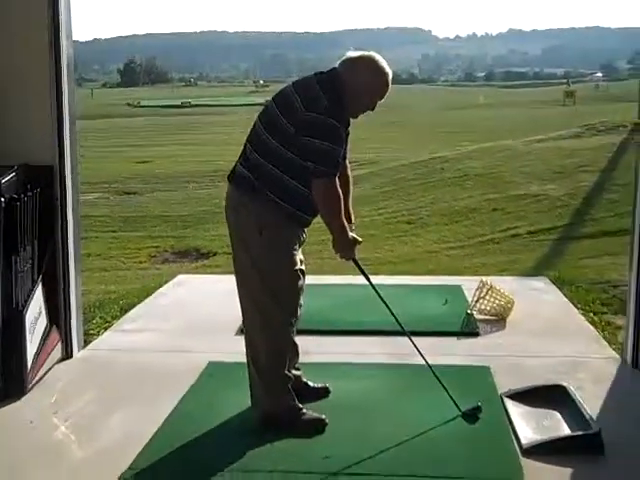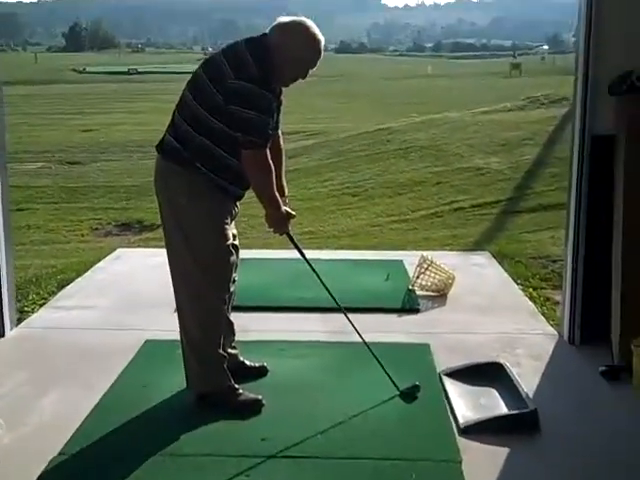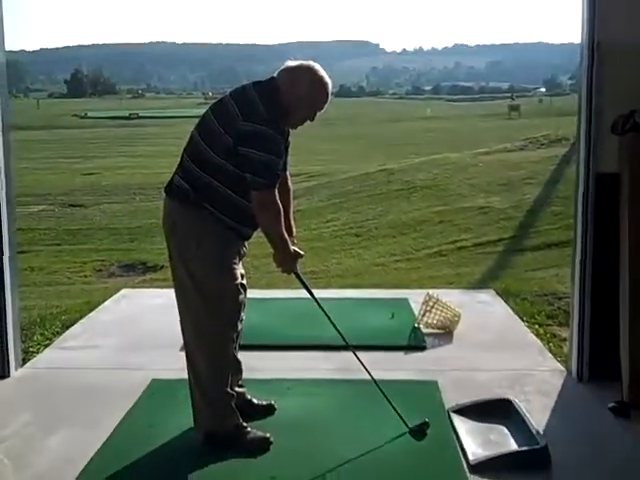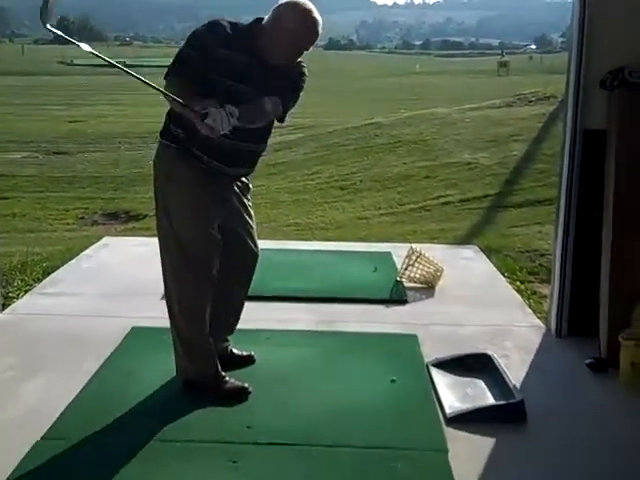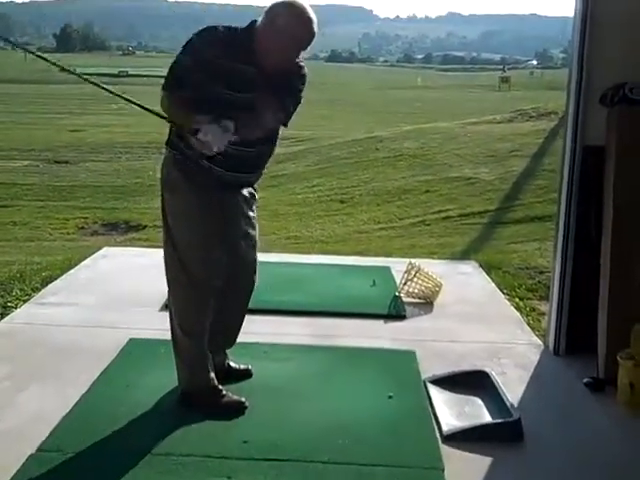
dt=1s
person 1, frame 1
left shoulder: (328, 100)
right shoulder: (321, 110)
left elbow: (338, 167)
right elbow: (323, 184)
left wrist: (347, 219)
right wrist: (341, 234)
left hip: (275, 209)
right hip: (260, 211)
left knee: (284, 298)
right knee: (271, 306)
left ankle: (287, 377)
right ankle: (275, 405)
person 1, frame 2
left shoulder: (260, 69)
right shoulder: (248, 78)
left elbow: (271, 137)
right elbow: (254, 156)
left wrist: (281, 193)
right wrist: (274, 208)
left hip: (209, 181)
right hip: (189, 182)
left knee: (220, 272)
right knee: (203, 282)
left ankle: (223, 355)
right ankle: (211, 383)
person 1, frame 3
left shoulder: (268, 111)
right shoulder: (257, 121)
left elbow: (279, 179)
right elbow: (263, 198)
left wrist: (289, 235)
right wrist: (283, 248)
left hip: (217, 221)
right hip: (198, 222)
left knee: (228, 311)
right knee: (212, 320)
left ankle: (230, 395)
right ankle: (218, 423)
person 1, frame 4
left shoulder: (292, 74)
right shoulder: (216, 38)
left elbow: (268, 109)
right elbow: (176, 85)
left wrist: (232, 117)
right wrist: (202, 115)
left hip: (231, 174)
right hip: (184, 166)
left knee: (241, 256)
right knee: (193, 267)
left ankle: (215, 343)
right ankle: (199, 370)
person 1, frame 5
left shoulder: (292, 74)
right shoulder: (210, 45)
left elbow: (267, 118)
right elbow: (171, 99)
left wrist: (228, 130)
right wrist: (200, 126)
left hip: (238, 183)
right hip: (191, 177)
left knee: (240, 272)
right knee: (196, 278)
left ankle: (214, 357)
right ankle: (197, 383)
